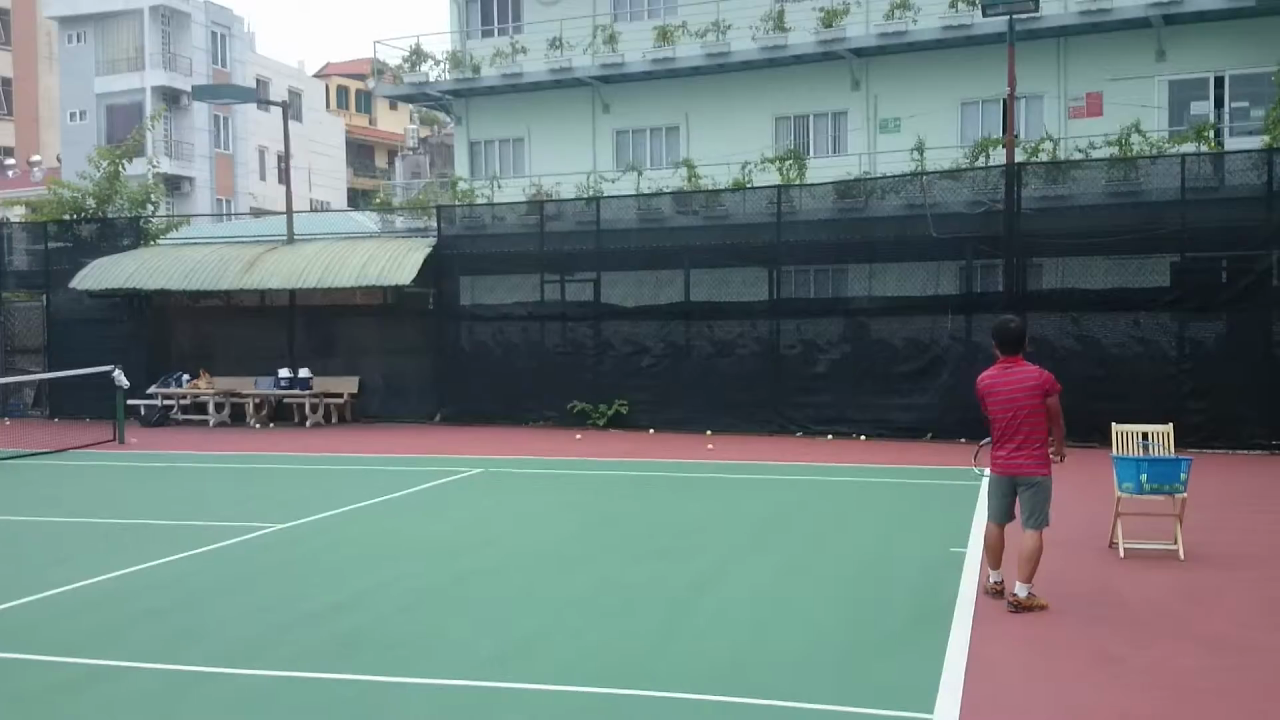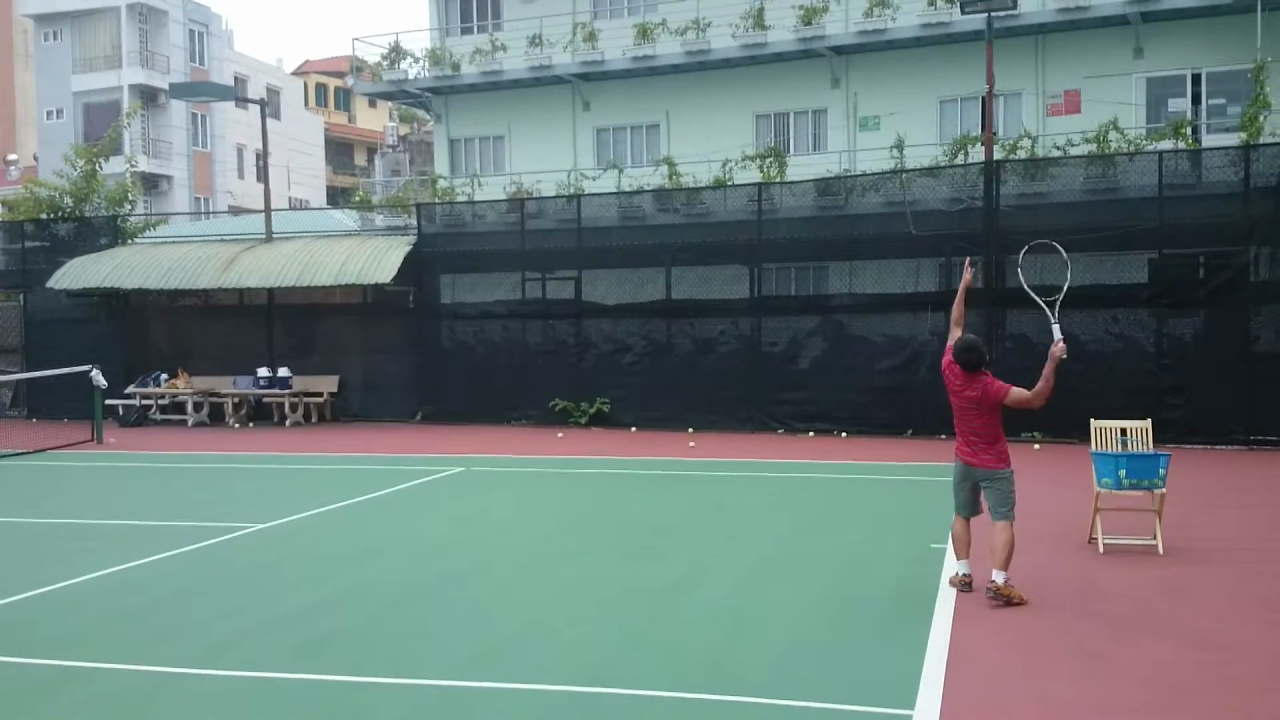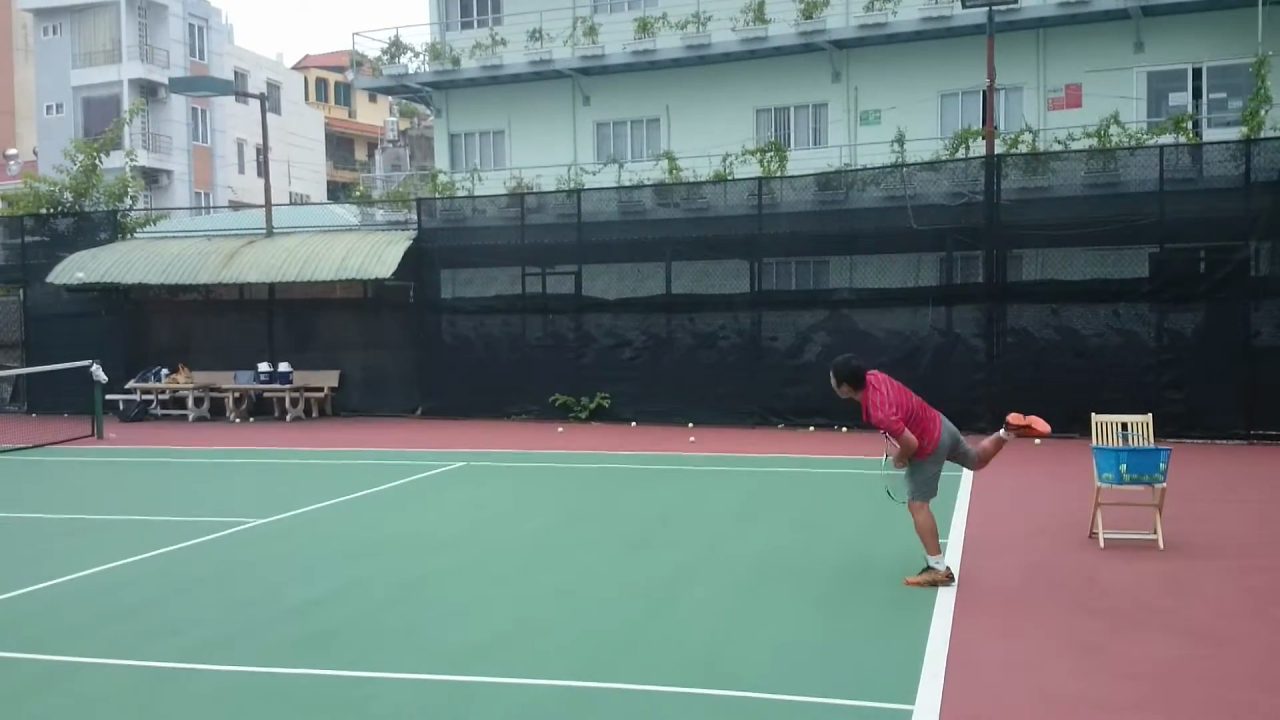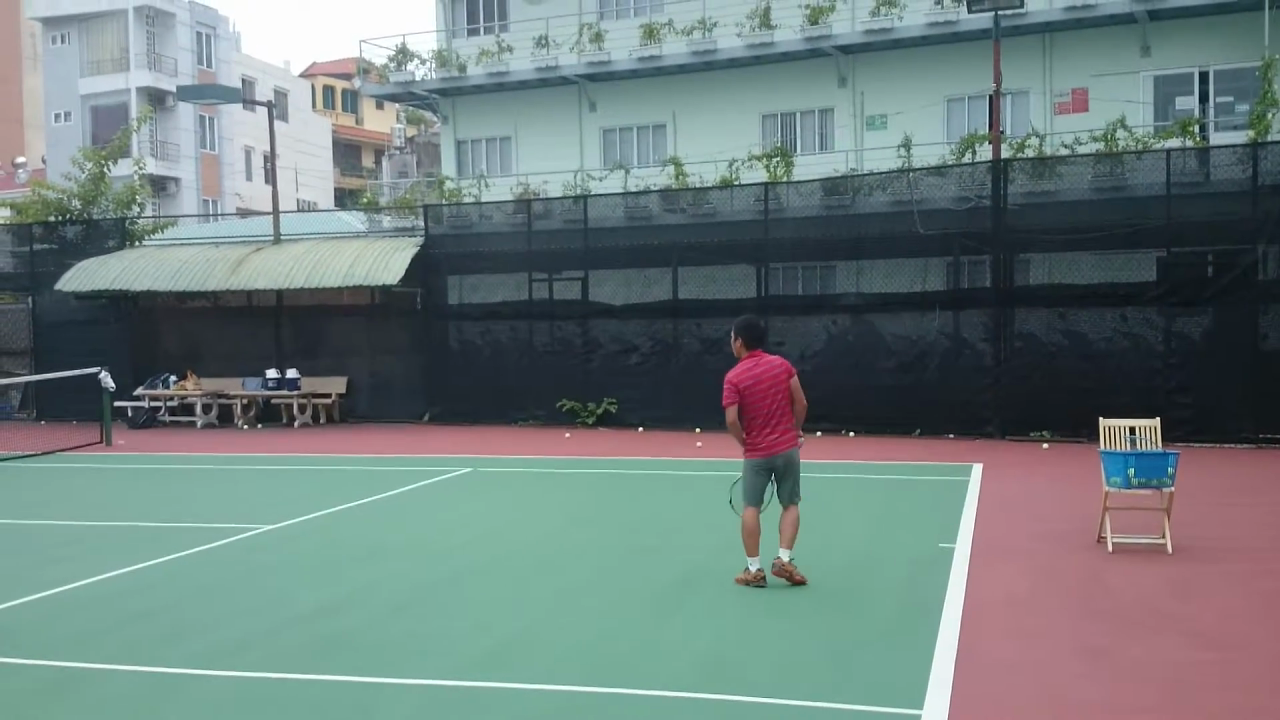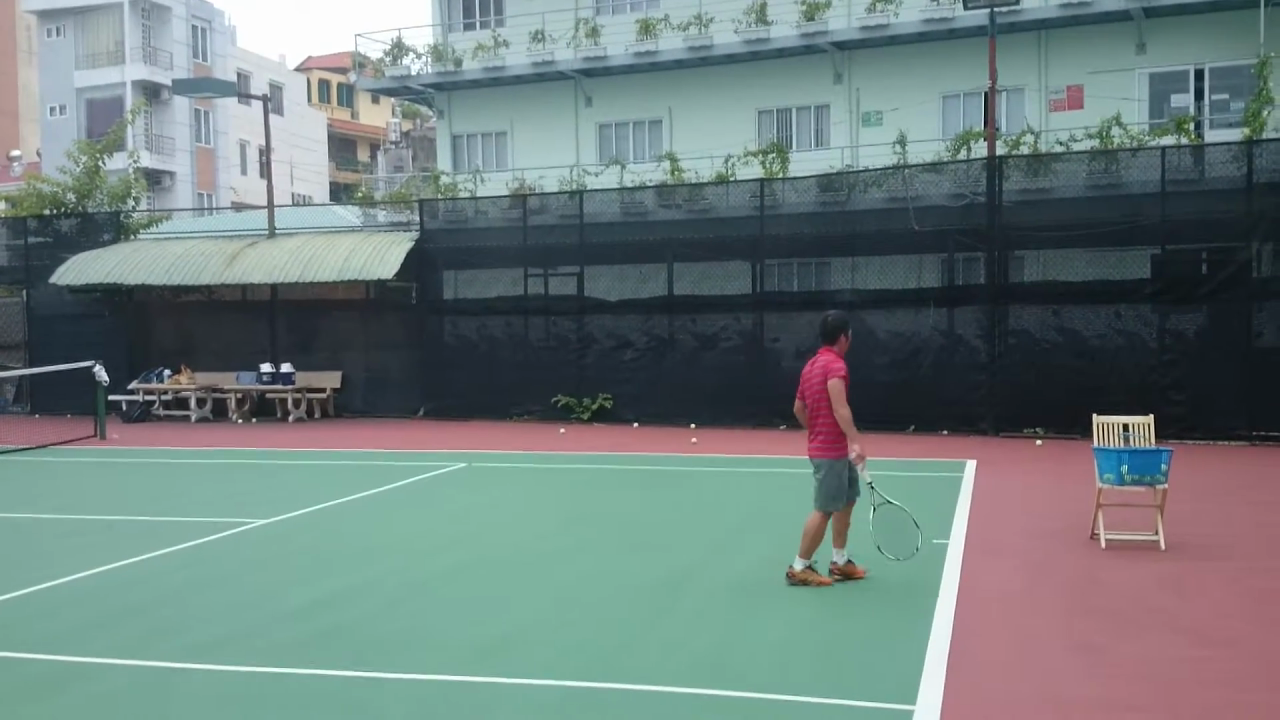
dt=1s
person 1, frame 1
left shoulder: (984, 381)
right shoulder: (1042, 378)
right elbow: (1057, 424)
right wrist: (1058, 450)
left hip: (1001, 466)
right hip: (1035, 467)
left knee: (995, 523)
right knee: (1032, 529)
left ankle: (995, 582)
right ankle: (1021, 594)
person 1, frame 2
left shoulder: (951, 373)
right shoulder: (994, 389)
left elbow: (955, 325)
right elbow: (1037, 399)
left wrist: (963, 285)
right wrist: (1052, 362)
left hip: (965, 463)
right hip: (996, 467)
left knee: (962, 517)
right knee: (1003, 522)
left ankle: (962, 573)
right ankle: (998, 582)
person 1, frame 3
left shoulder: (879, 413)
right shoulder: (874, 377)
left elbow: (911, 444)
left wrist: (902, 459)
left hip: (929, 447)
right hip: (942, 426)
left knee: (918, 505)
right knee: (976, 458)
left ankle: (938, 568)
right ankle: (1010, 429)
person 1, frame 4
left shoulder: (733, 377)
right shoulder: (782, 365)
left elbow: (731, 420)
right elbow: (801, 404)
left wrist: (745, 442)
right wrist: (795, 430)
left hip: (757, 453)
right hip: (788, 448)
left knee: (751, 508)
right knee: (790, 505)
left ankle: (754, 570)
right ankle: (784, 560)
person 1, frame 5
left shoulder: (812, 365)
right shoulder: (835, 365)
left elbow: (798, 407)
right elbow: (840, 407)
right wrist: (855, 442)
left hip: (823, 447)
right hip: (833, 451)
left knee: (846, 502)
right knee: (822, 511)
left ankle: (840, 562)
right ankle: (800, 568)
